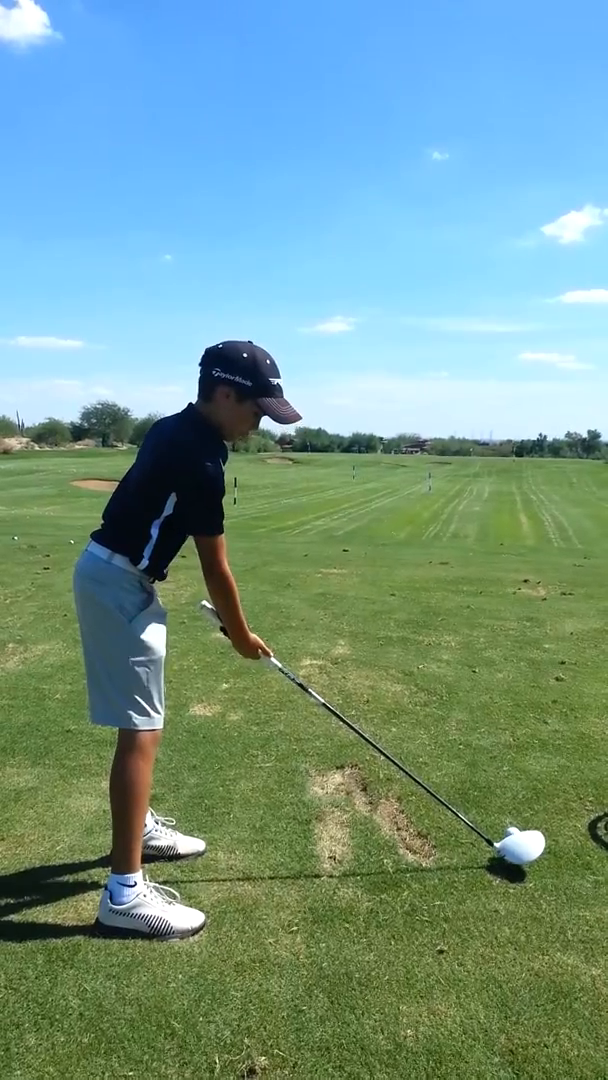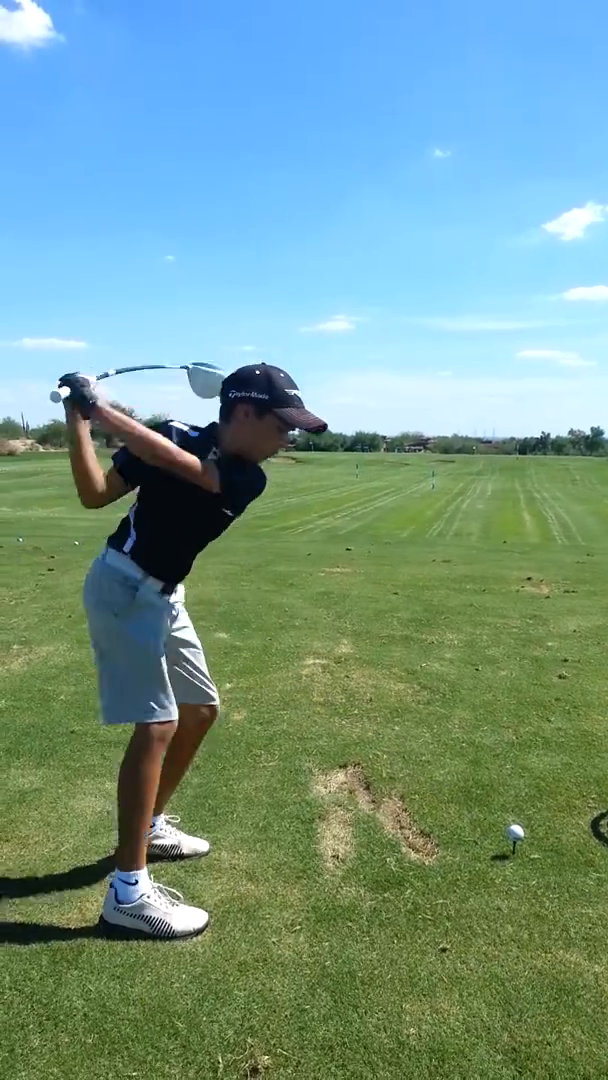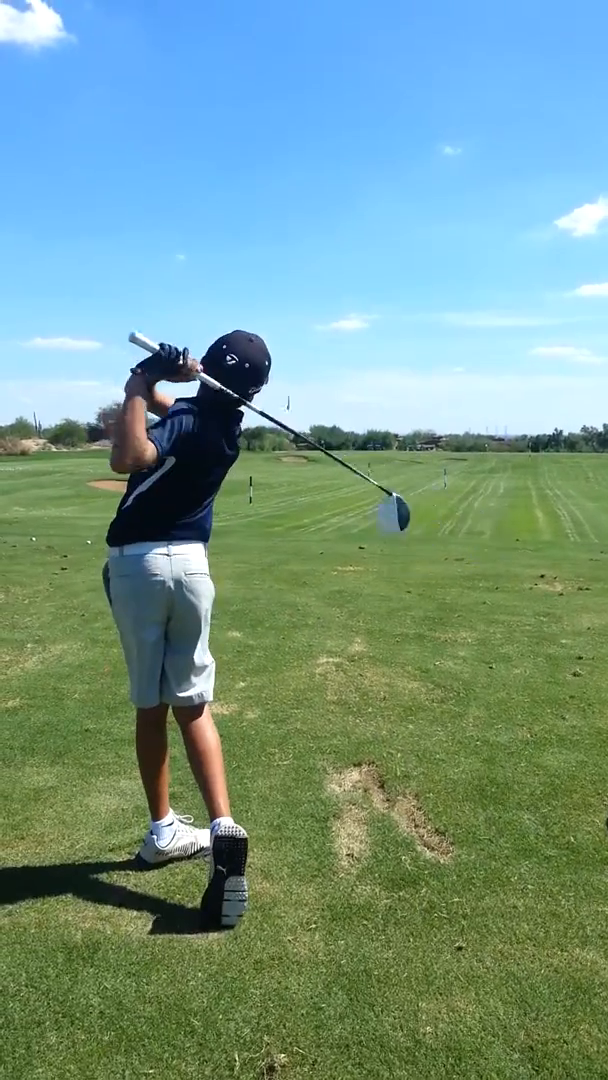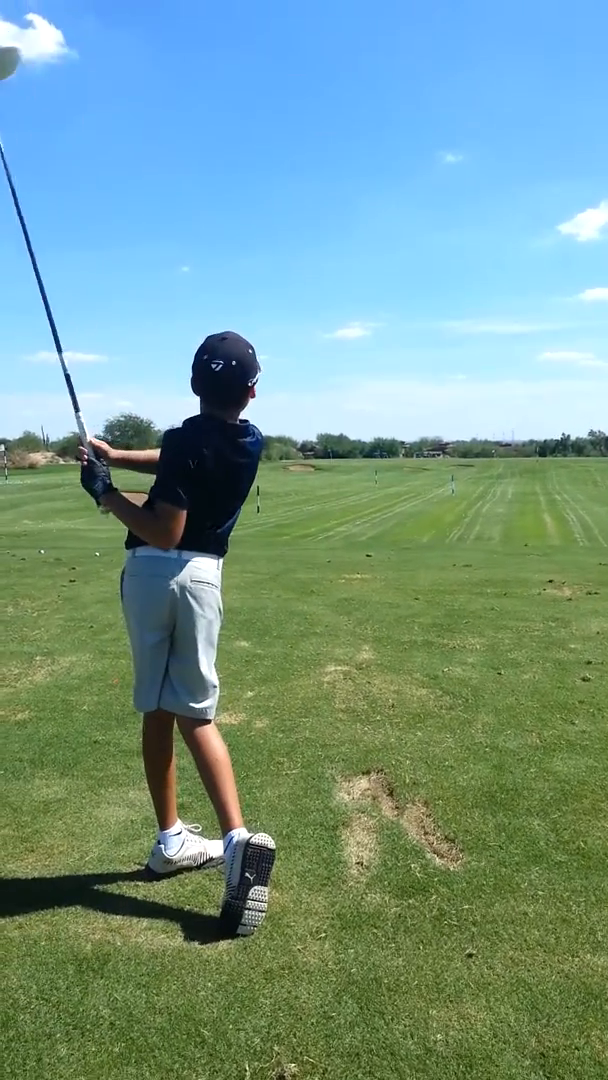
dt=1s
person 1, frame 1
left shoulder: (175, 430)
right shoulder: (199, 462)
right elbow: (214, 565)
right wrist: (241, 634)
left hip: (116, 573)
right hip: (120, 584)
left knee: (146, 714)
right knee: (141, 728)
left ankle: (139, 825)
right ankle: (124, 893)
person 1, frame 2
left shoulder: (247, 479)
right shoulder: (175, 435)
left elbow: (174, 460)
right elbow: (95, 494)
left wrist: (100, 408)
right wrist: (80, 417)
left hip: (161, 594)
right hip: (123, 588)
left knee: (200, 709)
right knee: (154, 725)
left ankle: (148, 824)
right ankle: (129, 890)
person 1, frame 3
left shoulder: (186, 421)
right shoulder: (226, 428)
left elbow: (125, 459)
right elbow: (158, 405)
left wrist: (142, 378)
right wrist: (152, 381)
left hip: (136, 566)
right hip: (188, 565)
left knee: (150, 703)
right knee: (192, 703)
left ankle: (162, 830)
right ankle: (222, 825)
person 1, frame 4
left shoulder: (184, 440)
right shoulder: (250, 444)
left elbow: (164, 533)
left wrist: (105, 492)
right wrist: (116, 455)
left hip: (149, 573)
right hip: (201, 577)
left knee: (157, 711)
right knee: (195, 713)
left ankle: (171, 839)
right ankle: (236, 838)
